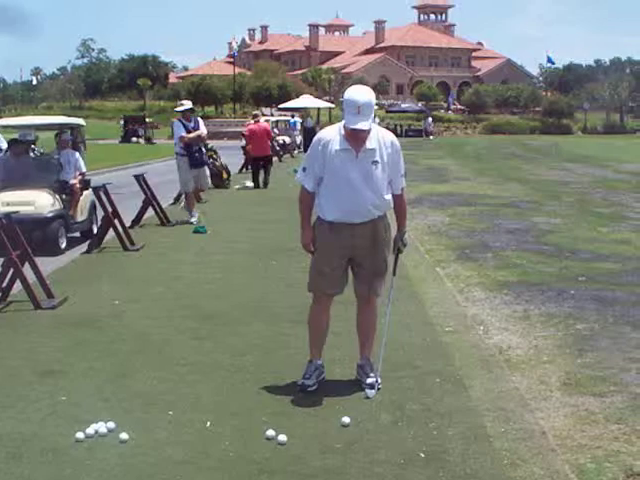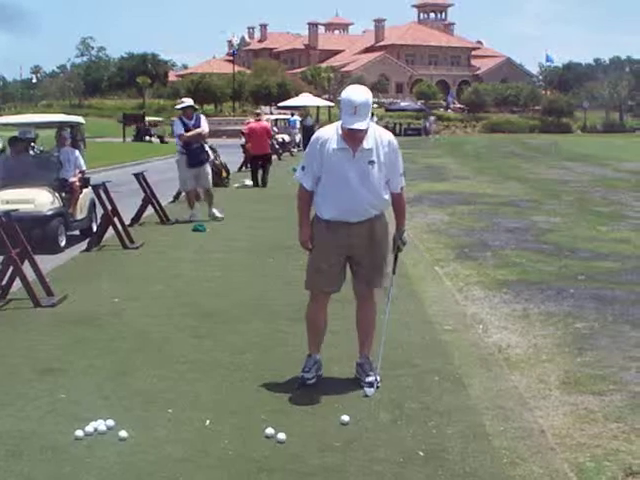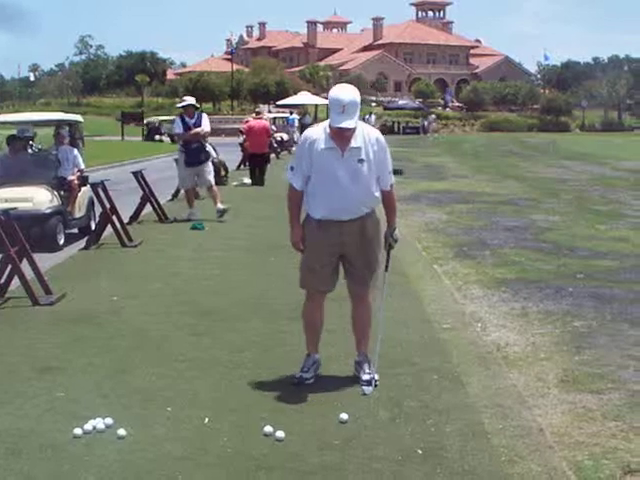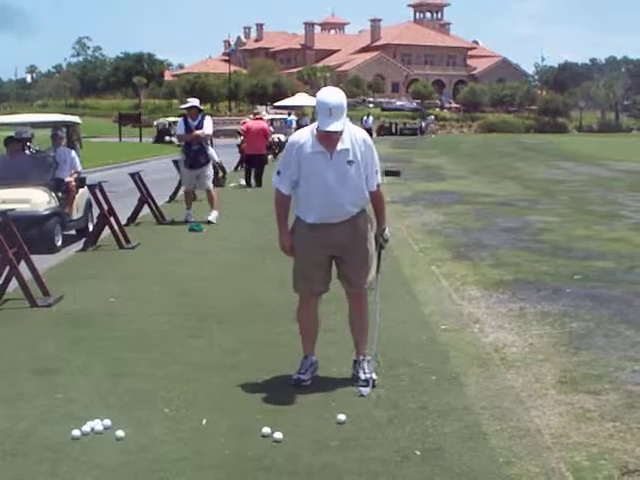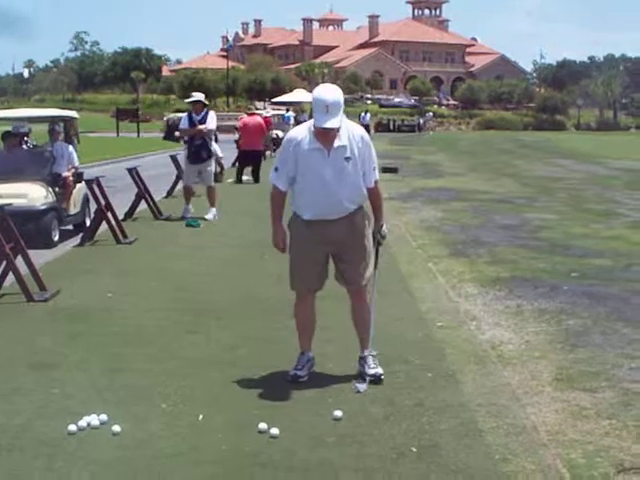
dt=0.2s
person 1, frame 1
left shoulder: (388, 142)
right shoulder: (324, 140)
left elbow: (398, 191)
right elbow: (308, 188)
left wrist: (401, 229)
right wrist: (305, 227)
left hip: (372, 230)
right hip: (330, 230)
left knee: (368, 298)
right knee: (321, 298)
left ankle: (365, 362)
right ankle: (315, 363)
person 1, frame 2
left shoulder: (386, 142)
right shoulder: (321, 139)
left elbow: (396, 190)
right elbow: (306, 187)
left wrist: (400, 228)
right wrist: (304, 225)
left hip: (370, 229)
right hip: (328, 228)
left knee: (366, 297)
right knee: (318, 296)
left ankle: (364, 360)
right ankle: (313, 358)
person 1, frame 3
left shoulder: (374, 140)
right shoulder: (310, 139)
left elbow: (386, 188)
right elbow: (296, 186)
left wrist: (391, 225)
right wrist: (295, 226)
left hip: (362, 227)
right hip: (319, 227)
left knee: (361, 295)
right knee: (314, 295)
left ankle: (362, 358)
right ankle: (311, 357)
person 1, frame 4
left shoulder: (361, 140)
right shoulder: (297, 143)
left elbow: (374, 188)
right elbow: (283, 190)
left wrist: (382, 225)
right wrist: (283, 230)
left hip: (353, 226)
right hip: (311, 230)
left knee: (357, 294)
right knee: (308, 297)
left ankle: (361, 358)
right ankle: (308, 359)
person 1, frame 5
left shoulder: (358, 137)
right shoulder: (295, 140)
left elbow: (371, 184)
right elbow: (280, 186)
left wrist: (379, 221)
right wrist: (276, 226)
left hip: (351, 223)
right hip: (308, 226)
left knee: (358, 290)
right knee: (305, 293)
left ankle: (366, 354)
right ankle: (305, 355)
person 2, frame 1
left shoulder: (198, 120)
right shoulder: (177, 123)
left elbow: (203, 138)
right elbow: (184, 139)
left wrist: (191, 136)
right wrist: (197, 133)
left hip: (199, 156)
right hip: (185, 159)
left knee: (203, 186)
right knee: (189, 189)
left ankle: (189, 205)
right ankle: (193, 214)
person 2, frame 2
left shoulder: (201, 118)
right shoulder: (178, 121)
left elbow: (204, 135)
right elbow: (182, 137)
left wrist: (191, 134)
right wrist: (197, 131)
left hip: (202, 155)
right hip: (186, 158)
left knee: (207, 186)
right knee: (189, 188)
left ankle: (211, 210)
right ankle: (193, 212)
person 2, frame 3
left shoulder: (202, 117)
right shoulder: (179, 120)
left elbow: (205, 134)
right elbow: (180, 137)
left wrist: (188, 134)
right wrist: (196, 131)
left hip: (202, 155)
right hip: (186, 157)
left knee: (210, 183)
right knee: (188, 186)
left ankle: (219, 206)
right ankle: (192, 211)
person 2, frame 4
left shoulder: (206, 119)
right shoulder: (183, 121)
left elbow: (205, 137)
right elbow: (180, 138)
left wrist: (190, 136)
right wrist: (197, 133)
left hip: (204, 157)
right hip: (188, 158)
left knee: (208, 186)
right knee: (188, 188)
left ankle: (214, 212)
right ankle: (189, 212)
person 2, frame 5
left shoulder: (210, 114)
right shoulder: (187, 116)
left elbow: (208, 132)
right elbow: (183, 133)
left wrist: (192, 130)
right wrist: (199, 128)
left hip: (206, 153)
right hip: (191, 153)
left knee: (210, 183)
right knee: (187, 183)
left ankle: (213, 210)
right ankle: (187, 207)
